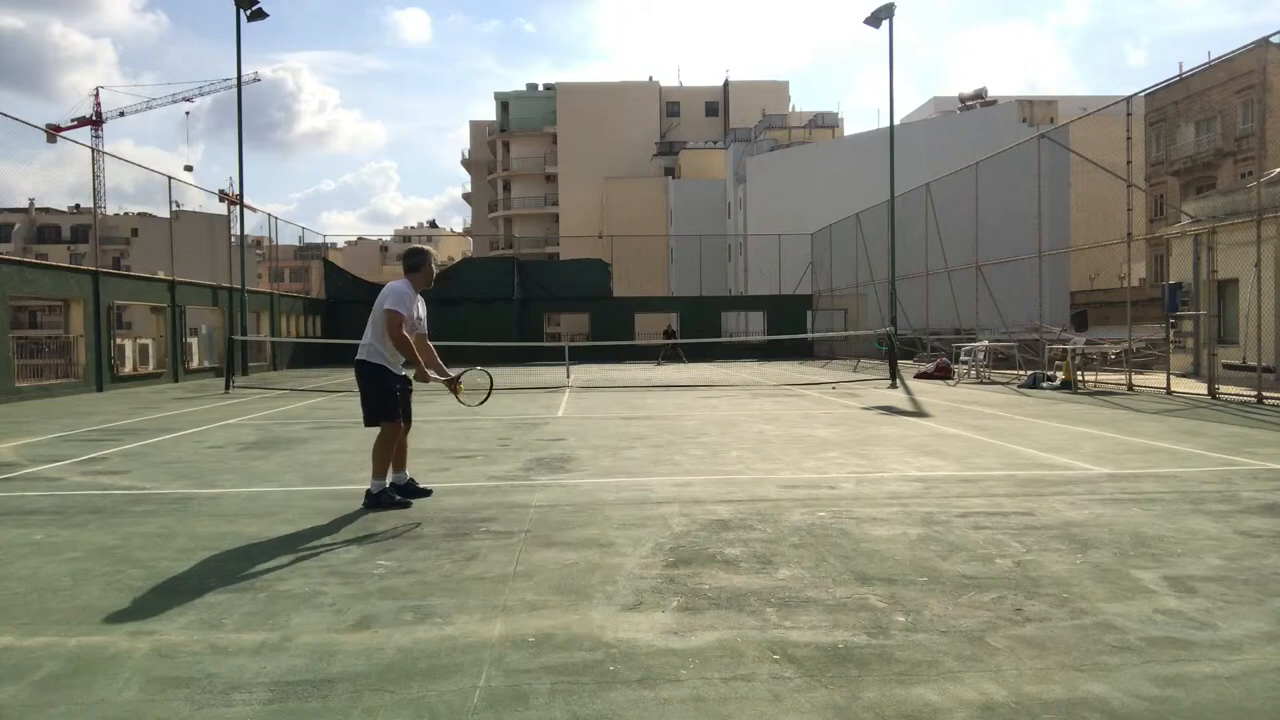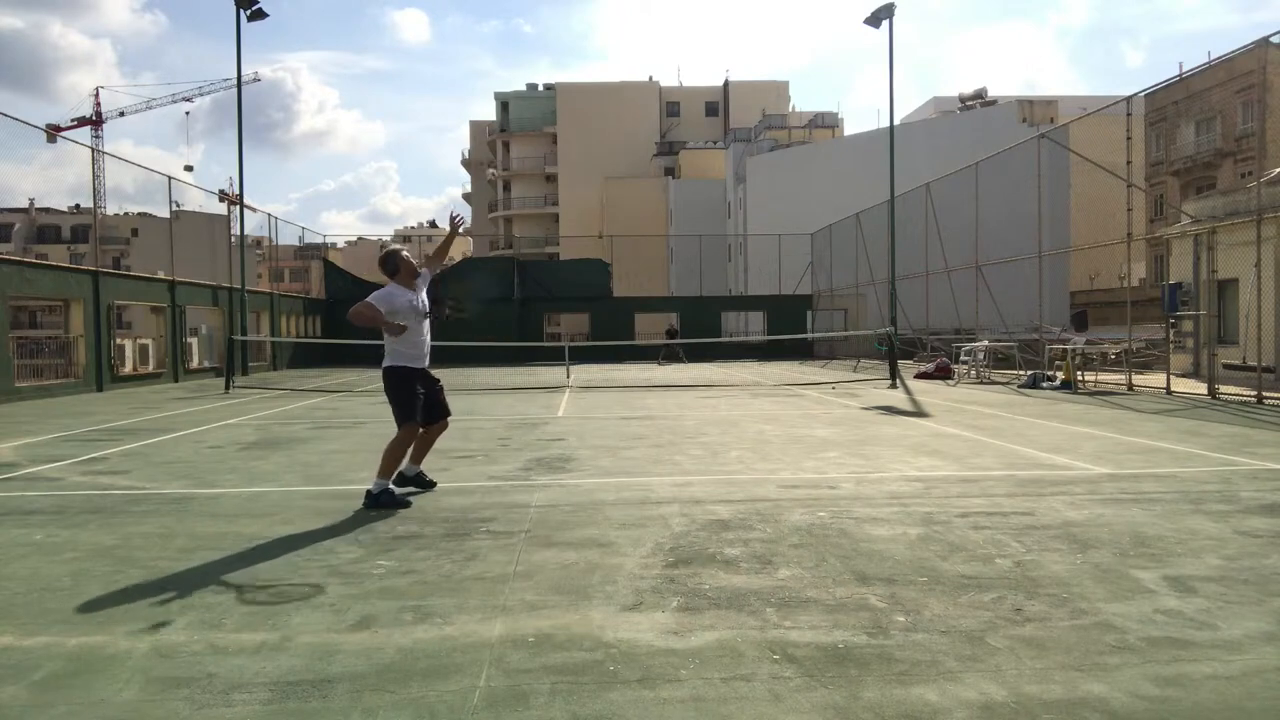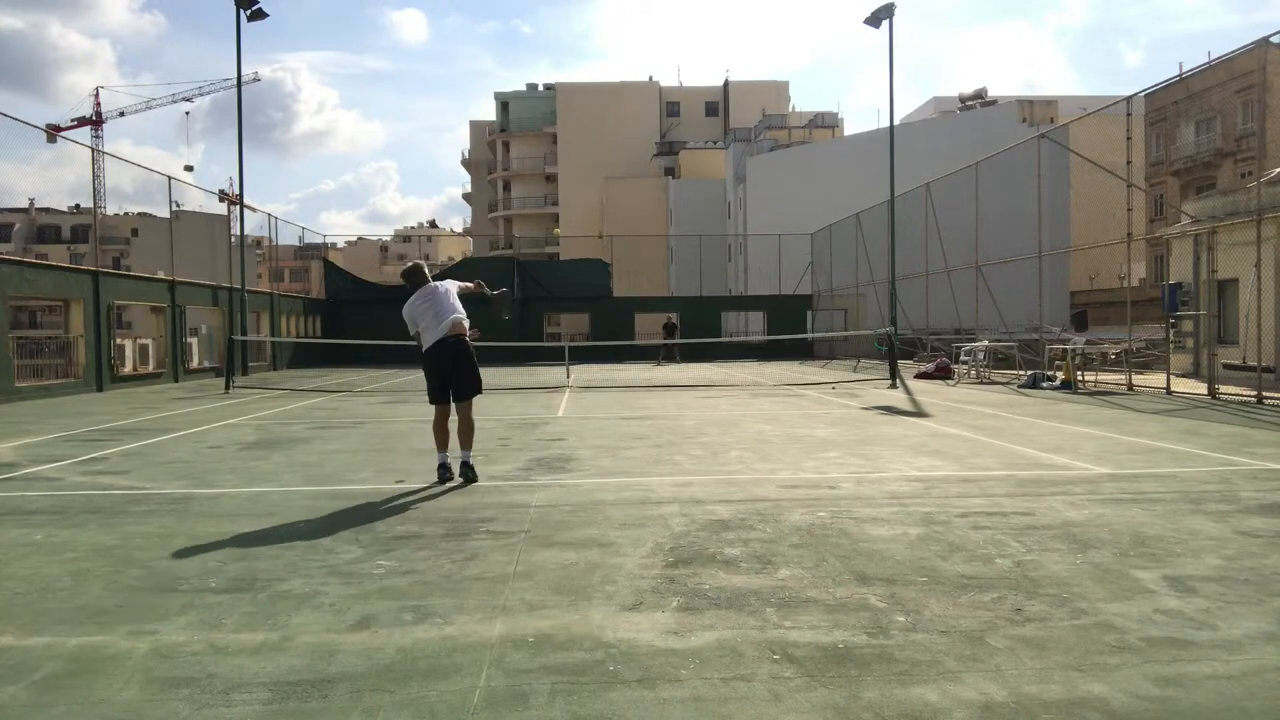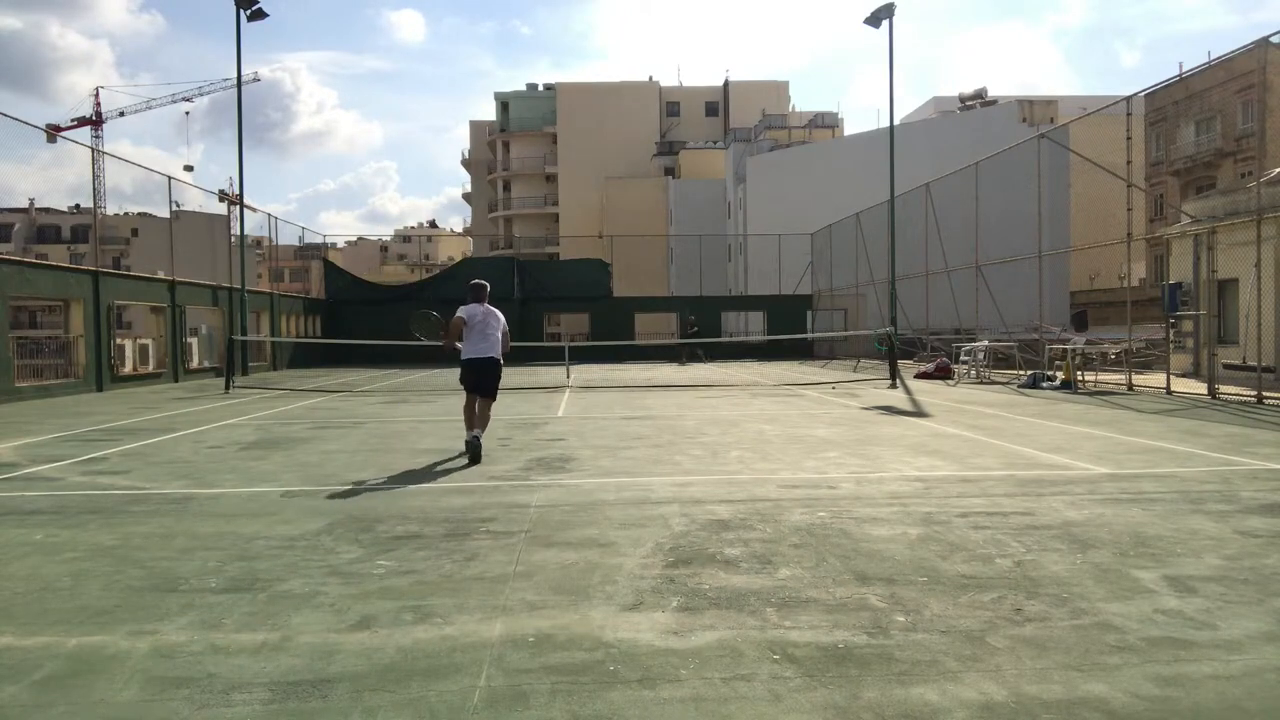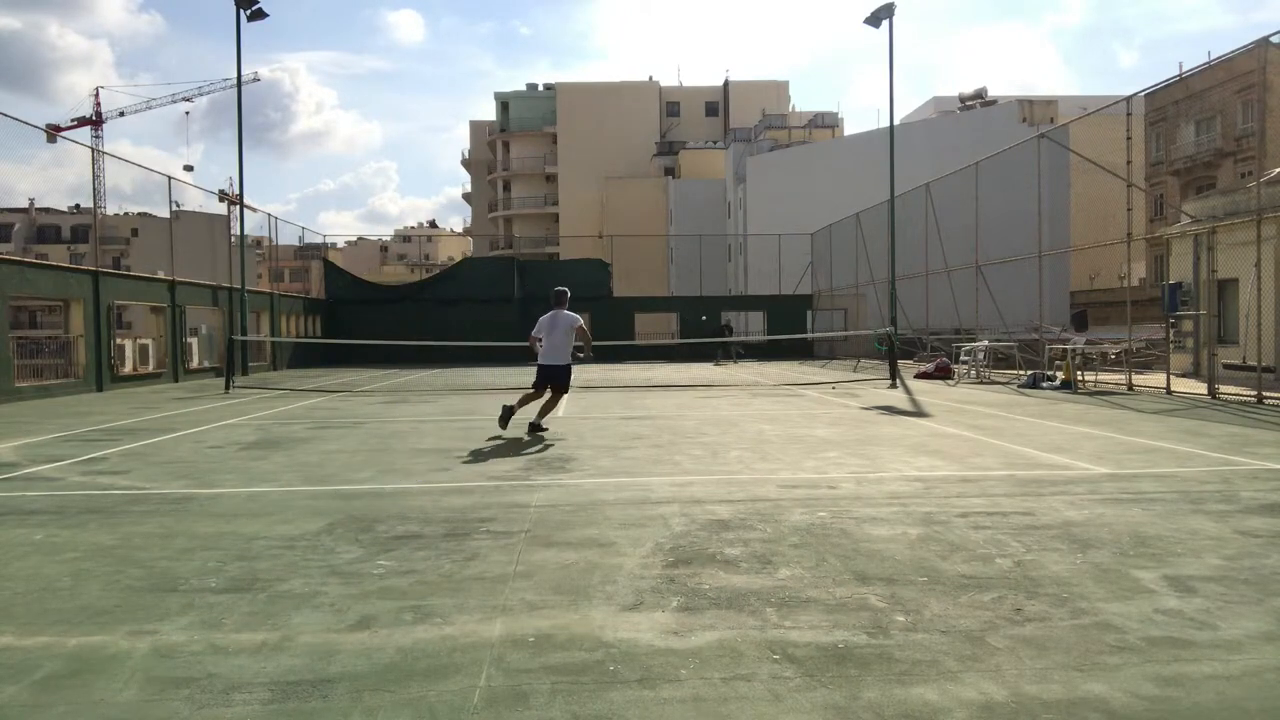
dt=0.7s
person 1, frame 1
left shoulder: (419, 301)
right shoulder: (399, 291)
left elbow: (422, 344)
right elbow: (396, 333)
left wrist: (445, 374)
right wrist: (420, 367)
left hip: (393, 369)
right hip: (374, 365)
left knee: (403, 426)
right knee: (391, 426)
left ankle: (401, 481)
right ankle: (377, 491)
person 1, frame 2
left shoulder: (418, 283)
right shoulder: (388, 296)
left elbow: (436, 259)
right elbow: (355, 314)
left wrist: (452, 234)
right wrist: (386, 325)
left hip: (421, 371)
right hip: (400, 370)
left knee: (438, 422)
right knee: (410, 428)
left ankle: (409, 472)
right ankle: (378, 490)
person 1, frame 3
left shoulder: (409, 307)
right shoulder: (446, 285)
right elbow: (469, 286)
right wrist: (483, 290)
left hip: (433, 352)
right hip: (457, 344)
left knee: (441, 411)
right knee: (464, 409)
left ankle: (443, 463)
right ankle: (466, 463)
person 1, frame 4
left shoulder: (465, 310)
right shoulder: (498, 314)
left elbow: (456, 324)
right elbow: (506, 346)
left wrist: (451, 341)
left hip: (470, 359)
right hip: (493, 360)
left knee: (471, 399)
right knee: (484, 406)
left ankle: (470, 439)
right ankle: (476, 437)
person 1, frame 5
left shoulder: (543, 319)
right shoulder: (572, 318)
left elbow: (532, 341)
right elbow: (586, 337)
right wrist: (586, 354)
left hip: (544, 362)
right hip: (562, 363)
left knee: (538, 392)
right knee: (556, 396)
left ankle: (512, 409)
right ankle: (536, 423)
